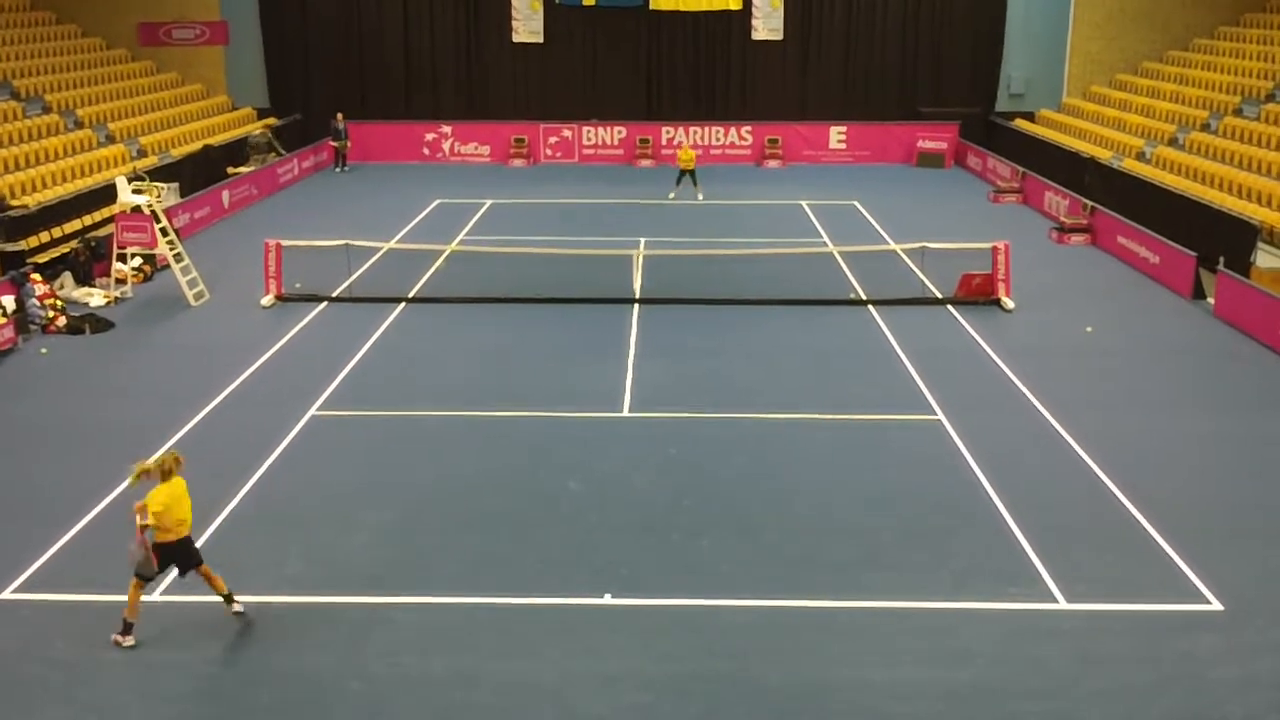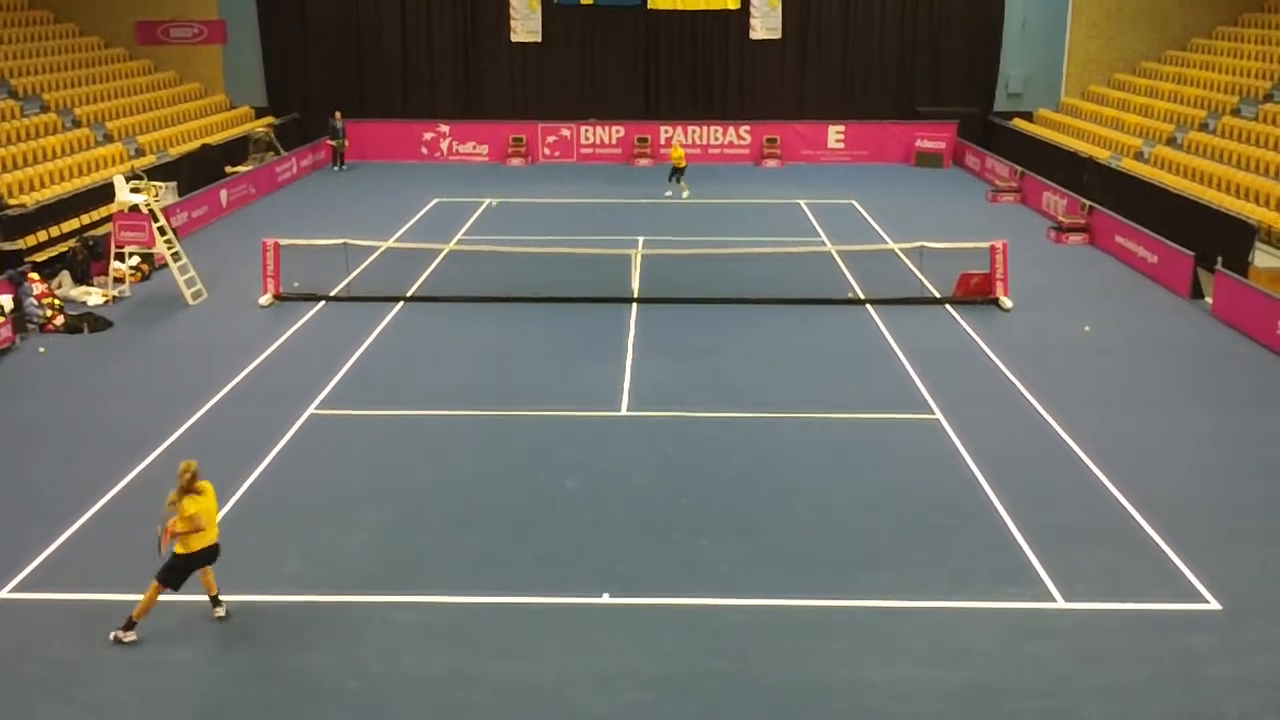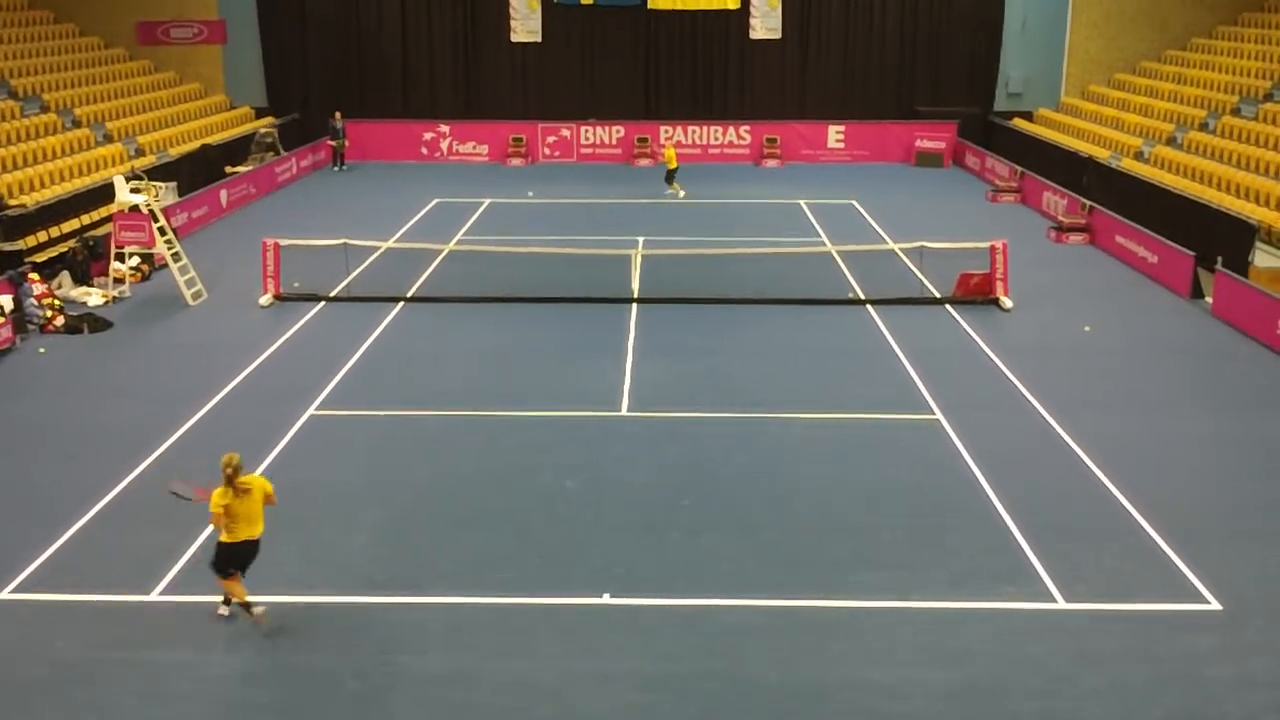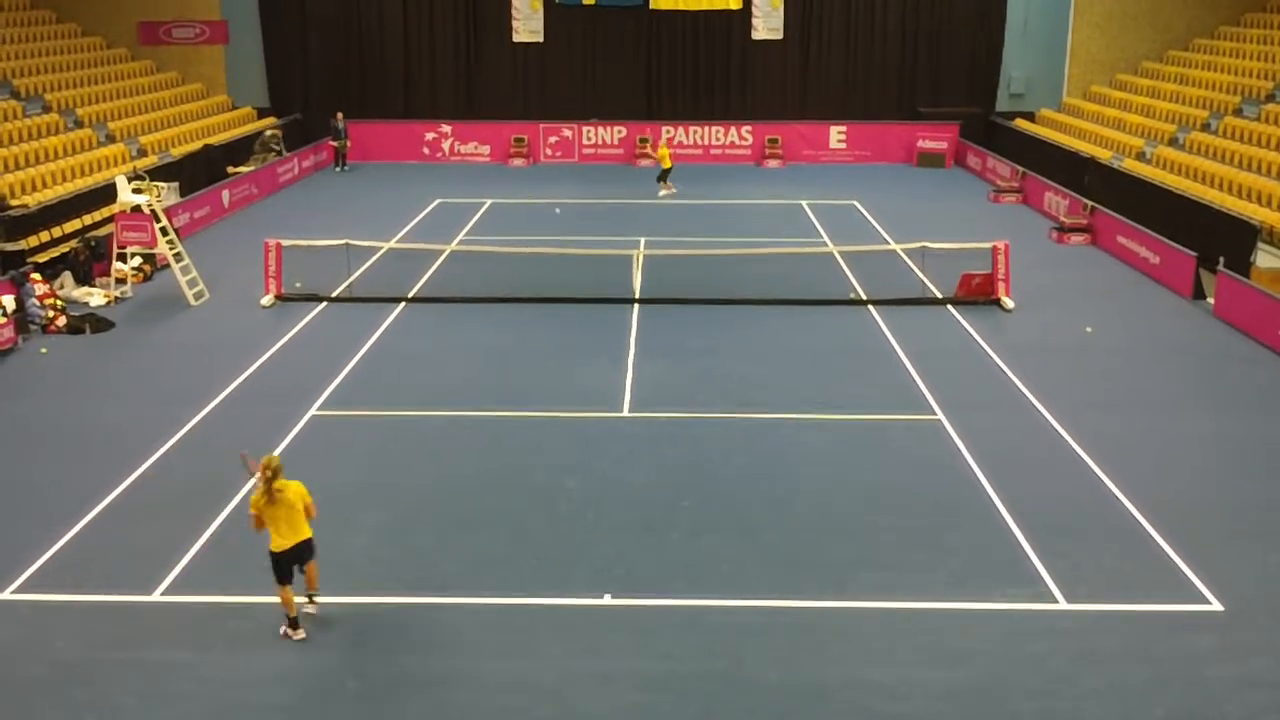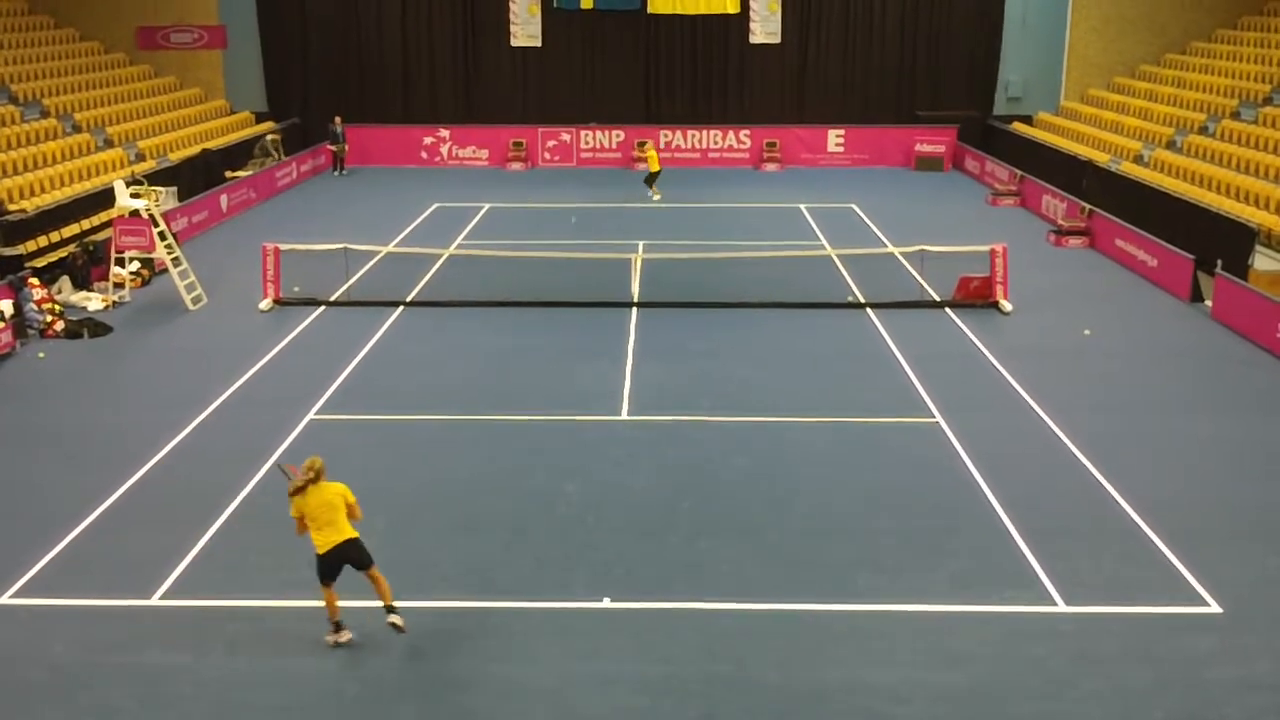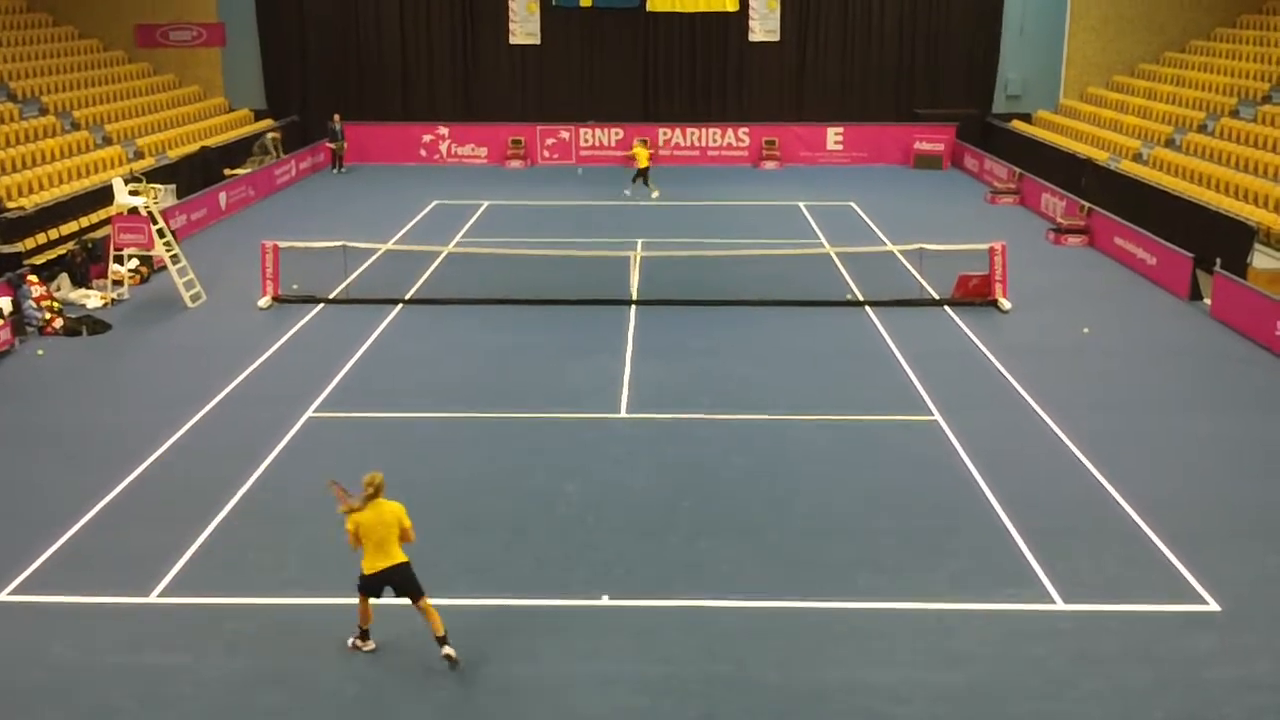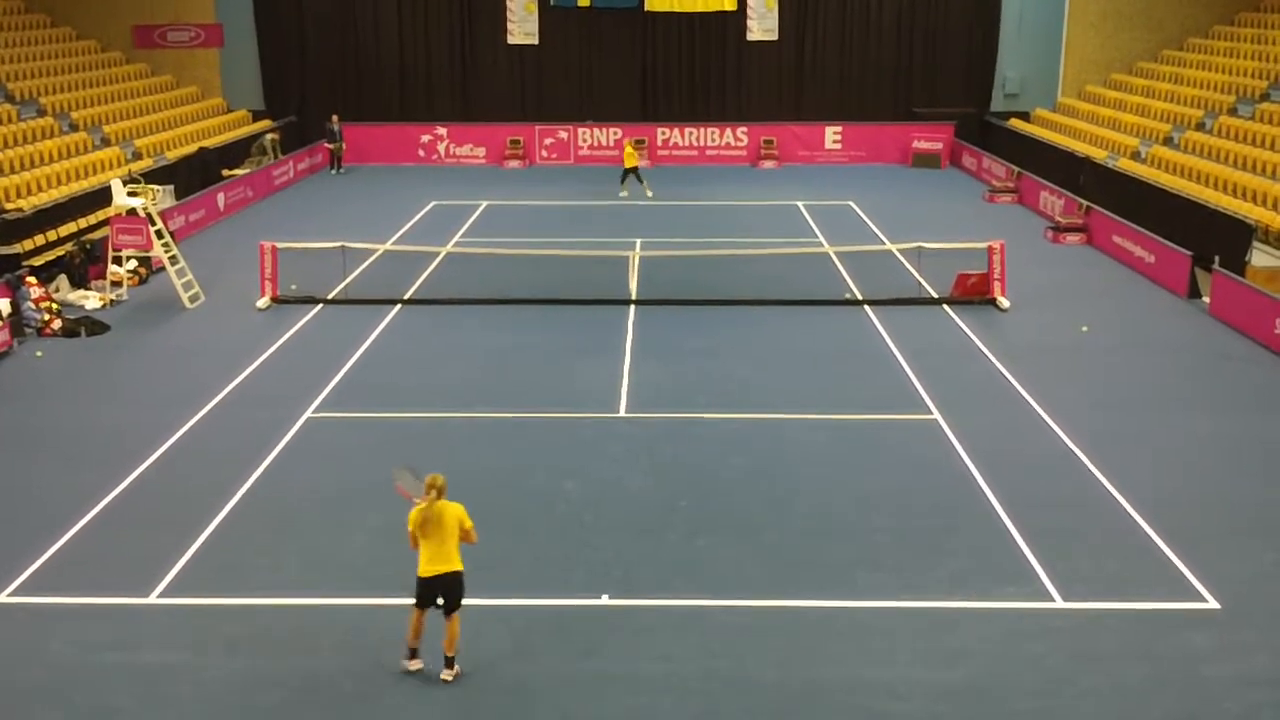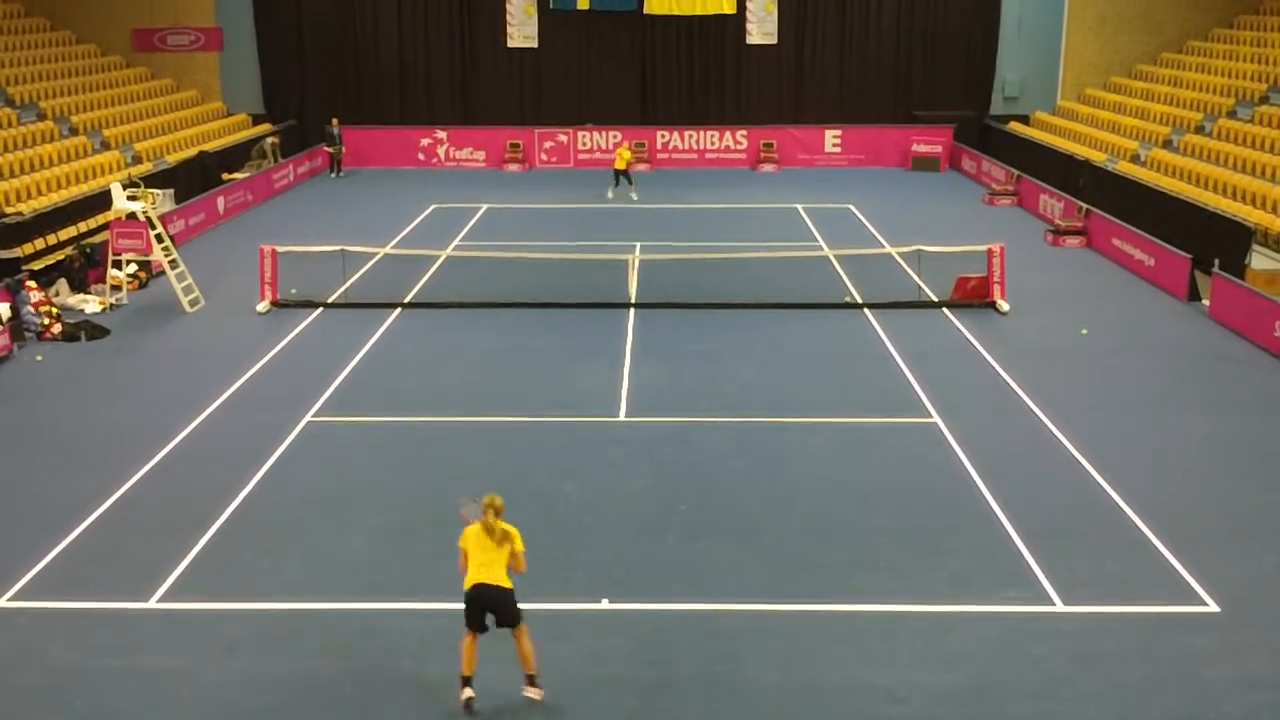
dt=0.2s
person 1, frame 1
left shoulder: (154, 497)
right shoulder: (179, 482)
left elbow: (167, 526)
left wrist: (146, 523)
right wrist: (143, 504)
left hip: (164, 545)
right hip: (184, 541)
left knee: (137, 585)
right knee: (205, 570)
left ankle: (126, 633)
right ankle: (232, 603)
person 1, frame 2
left shoulder: (186, 500)
right shoulder: (207, 487)
left elbow: (201, 525)
left wrist: (178, 531)
right wrist: (177, 519)
left hip: (191, 553)
right hip: (212, 548)
left knee: (156, 588)
right knee: (204, 568)
left ankle: (127, 630)
right ankle: (218, 605)
person 1, frame 3
left shoulder: (220, 495)
right shoulder: (257, 482)
left elbow: (218, 526)
right elbow: (273, 501)
left hip: (230, 543)
right hip: (252, 541)
left knee: (226, 578)
right knee: (234, 573)
left ankle: (250, 608)
right ankle: (226, 604)
person 1, frame 4
left shoulder: (258, 498)
right shoulder: (297, 487)
left elbow: (258, 526)
right elbow: (312, 514)
left hip: (281, 548)
right hip: (304, 541)
left knee: (284, 586)
right knee: (309, 561)
left ankle: (294, 627)
right ankle: (311, 600)
person 1, frame 5
left shoulder: (299, 499)
right shoulder: (340, 489)
left elbow: (300, 530)
right elbow: (357, 515)
left hip: (326, 551)
right hip: (349, 542)
left knee: (327, 587)
right knee: (375, 575)
left ankle: (338, 631)
right ankle: (392, 613)
person 1, frame 6
left shoulder: (355, 514)
right shoulder: (396, 508)
left elbow: (354, 543)
right elbow: (410, 538)
left hip: (372, 570)
right hip: (399, 565)
left knee: (363, 598)
right knee: (424, 606)
left ankle: (363, 639)
right ankle: (445, 647)
person 1, frame 7
left shoulder: (417, 514)
right shoulder: (457, 510)
left elbow: (414, 545)
right elbow: (472, 539)
left hip: (427, 574)
right hip: (452, 572)
left knee: (419, 611)
right knee: (451, 617)
left ankle: (413, 657)
right ankle: (449, 667)
person 1, frame 8
left shoulder: (469, 531)
right shoulder: (510, 532)
left elbow: (463, 568)
right elbow: (521, 568)
left hip: (475, 591)
right hip: (500, 589)
left knee: (471, 635)
right knee: (520, 631)
left ankle: (467, 688)
right ankle: (531, 685)
